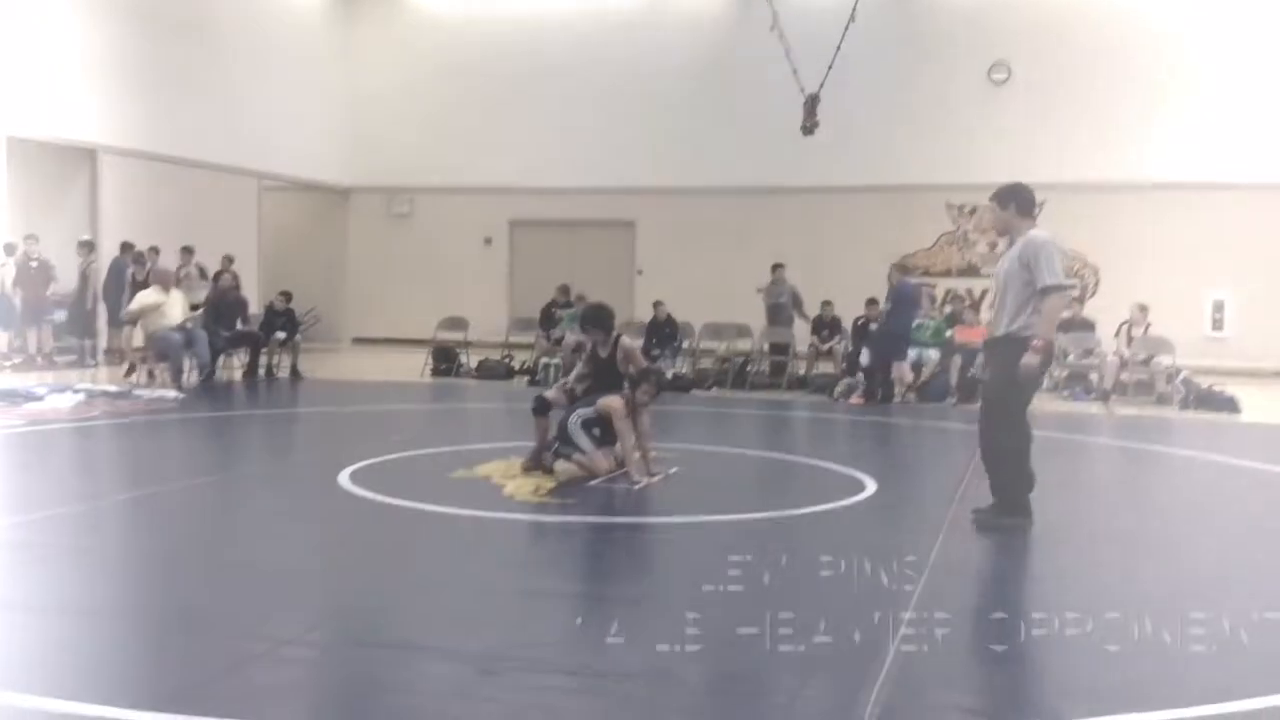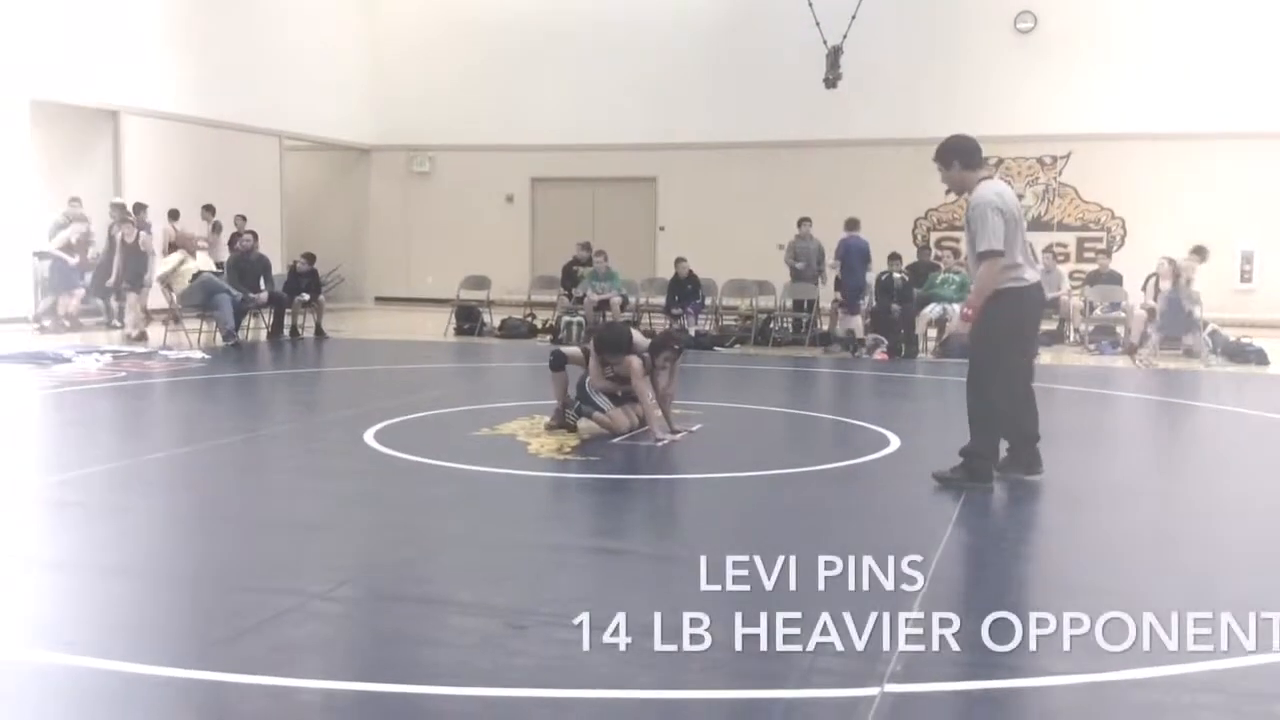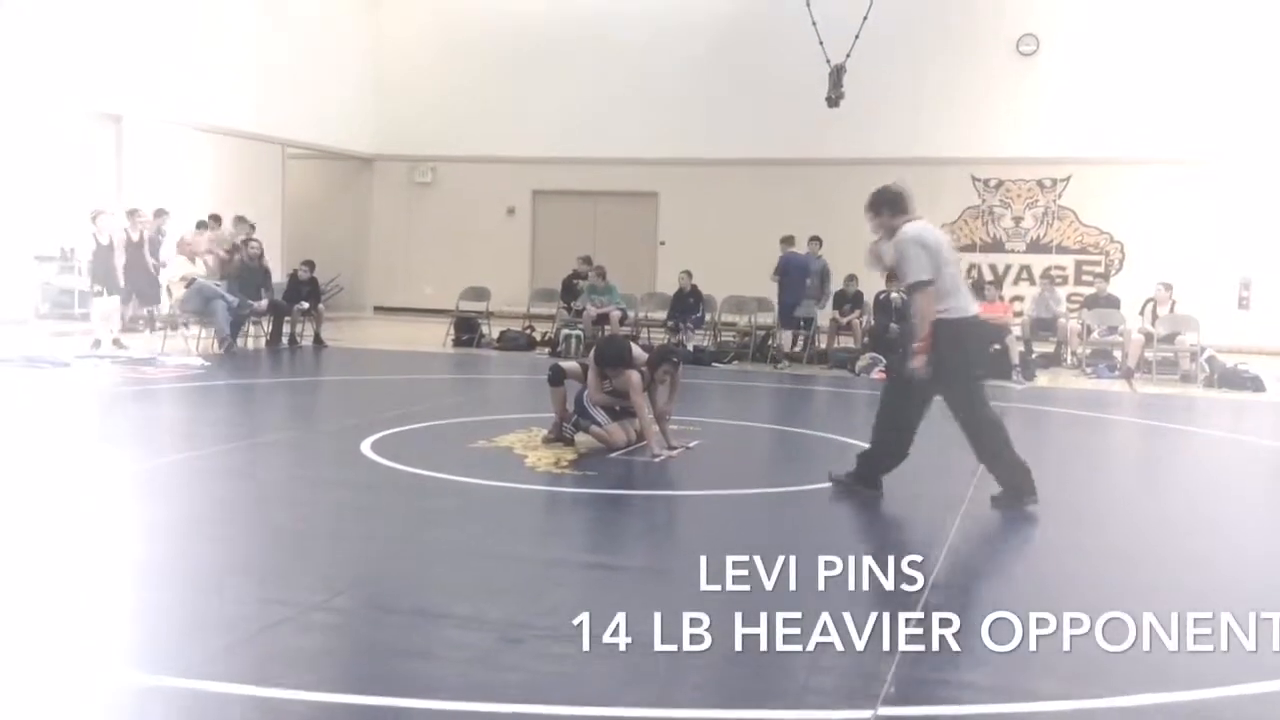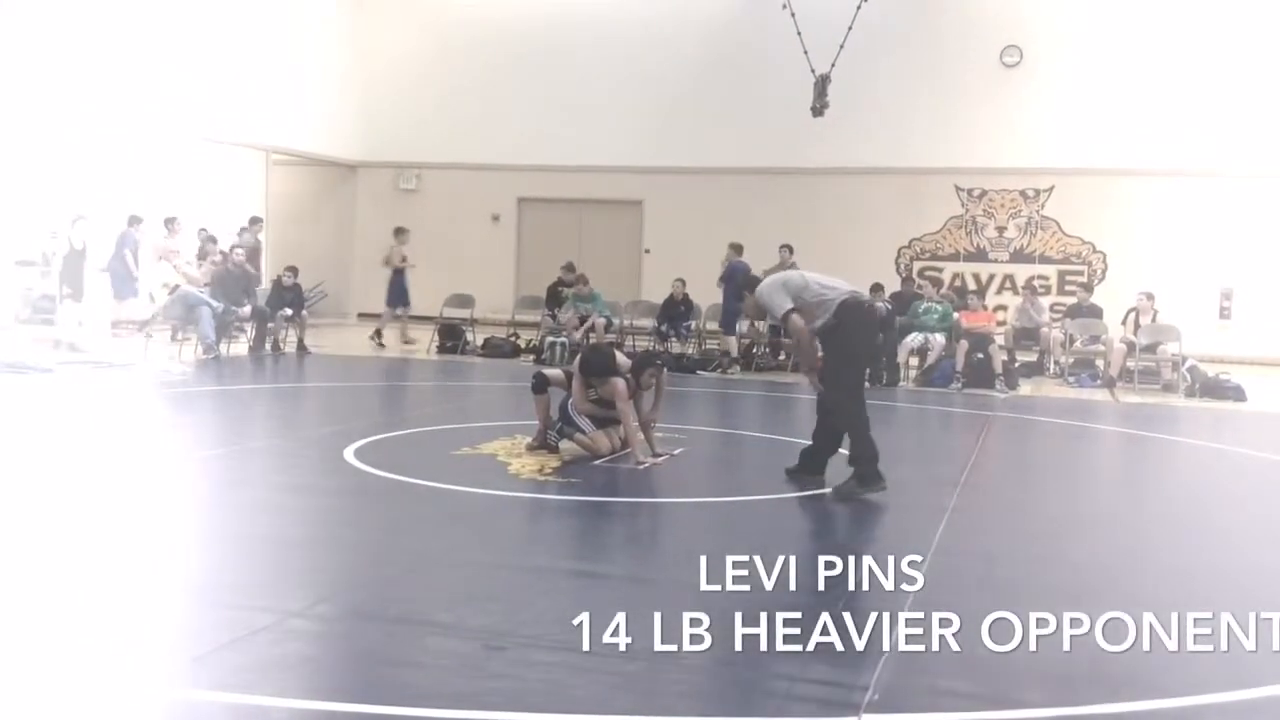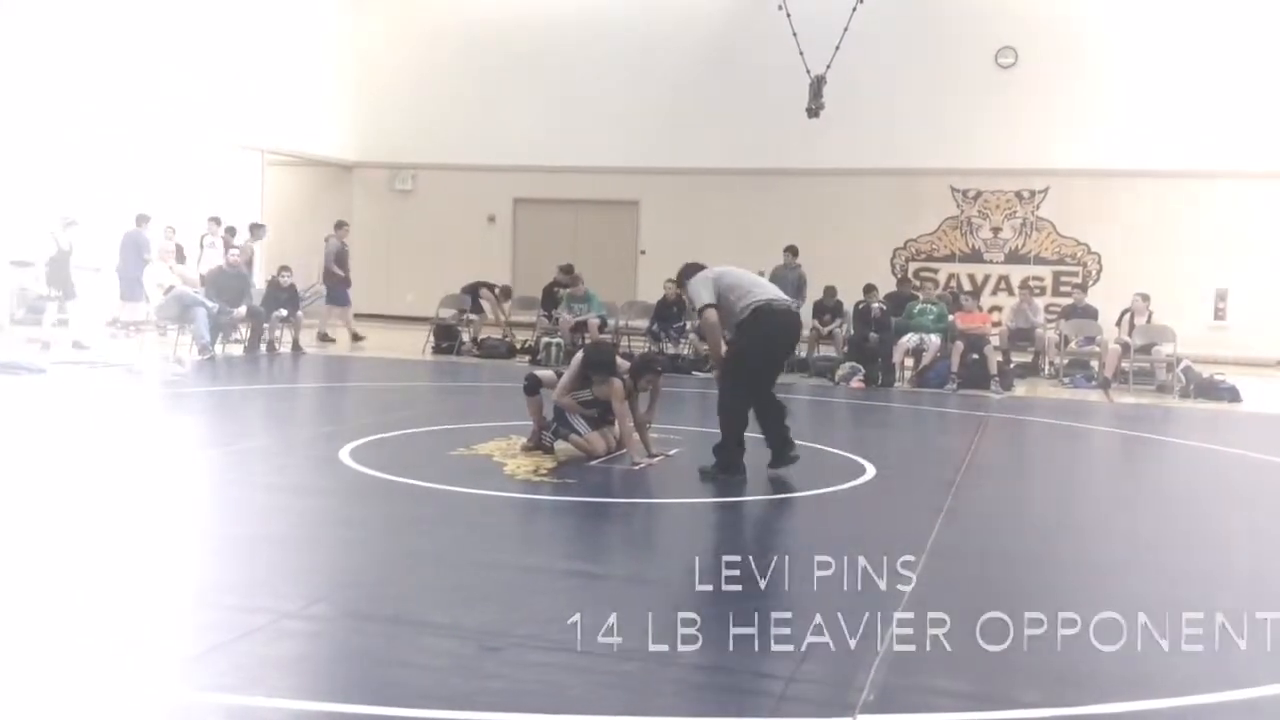
dt=1s
person 1, frame 1
left shoulder: (1038, 243)
right shoulder: (1014, 248)
left elbow: (1056, 296)
left wrist: (1038, 347)
right wrist: (991, 345)
left hip: (1024, 348)
right hip: (1006, 346)
left knee: (996, 423)
right knee: (1007, 425)
left ankle: (1013, 504)
right ankle: (1011, 501)
person 1, frame 2
left shoulder: (983, 201)
right shoulder: (997, 189)
left elbow: (992, 263)
left wrist: (968, 313)
right wrist: (976, 306)
left hip: (1007, 299)
right hip: (1025, 293)
left knee: (985, 384)
right knee: (1014, 381)
left ankle: (978, 467)
right ankle: (1024, 454)
person 1, frame 3
left shoulder: (906, 238)
right shoulder: (926, 232)
left elbow: (923, 295)
left wrist: (919, 349)
right wrist: (888, 265)
left hip: (947, 330)
right hip: (969, 327)
left knee: (899, 401)
right knee: (973, 410)
left ankle: (868, 474)
right ankle: (1017, 484)
person 1, frame 4
left shoulder: (764, 290)
right shoulder: (779, 287)
left elbow: (798, 326)
left wrist: (811, 370)
left hip: (851, 318)
right hip: (861, 316)
left knee: (842, 398)
right knee: (832, 396)
left ankle: (867, 474)
right ankle: (813, 464)
person 1, frame 5
left shoulder: (698, 280)
right shoulder: (723, 276)
left elbow: (710, 320)
left wrist: (716, 362)
left hip: (763, 318)
right hip: (791, 318)
left knee: (733, 390)
right knee: (759, 388)
left ankle: (729, 464)
right ankle: (783, 448)
